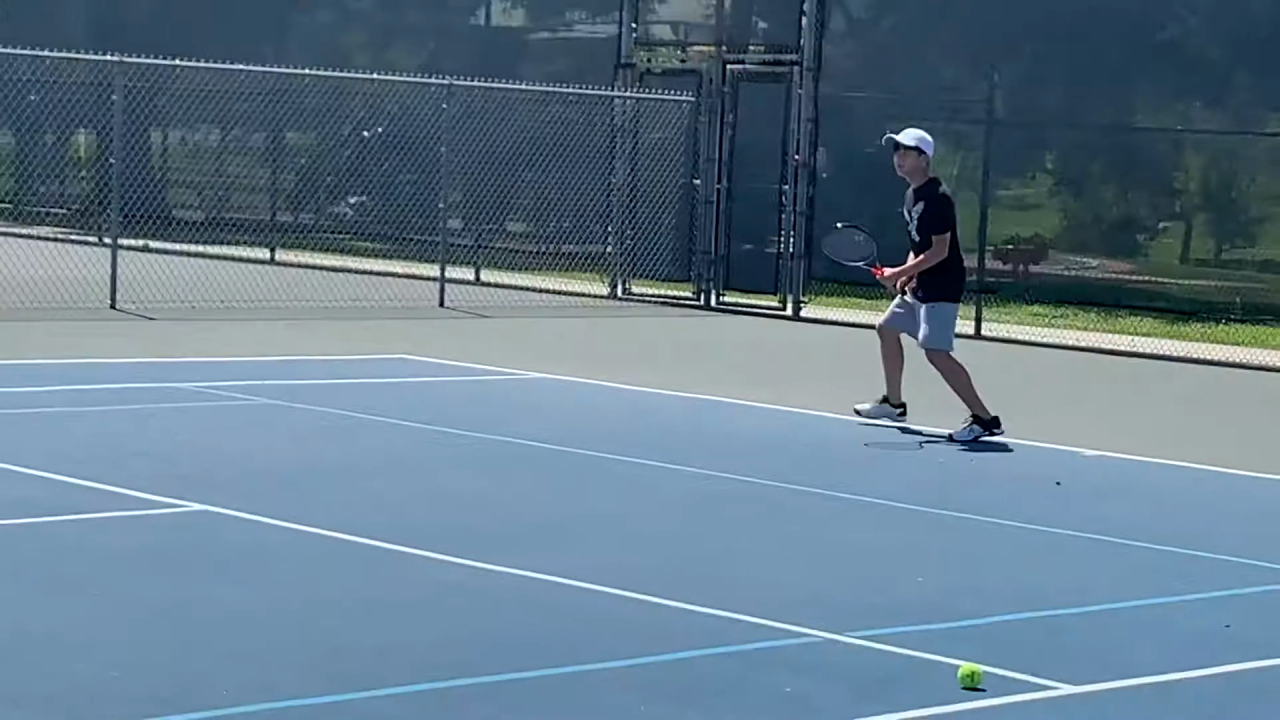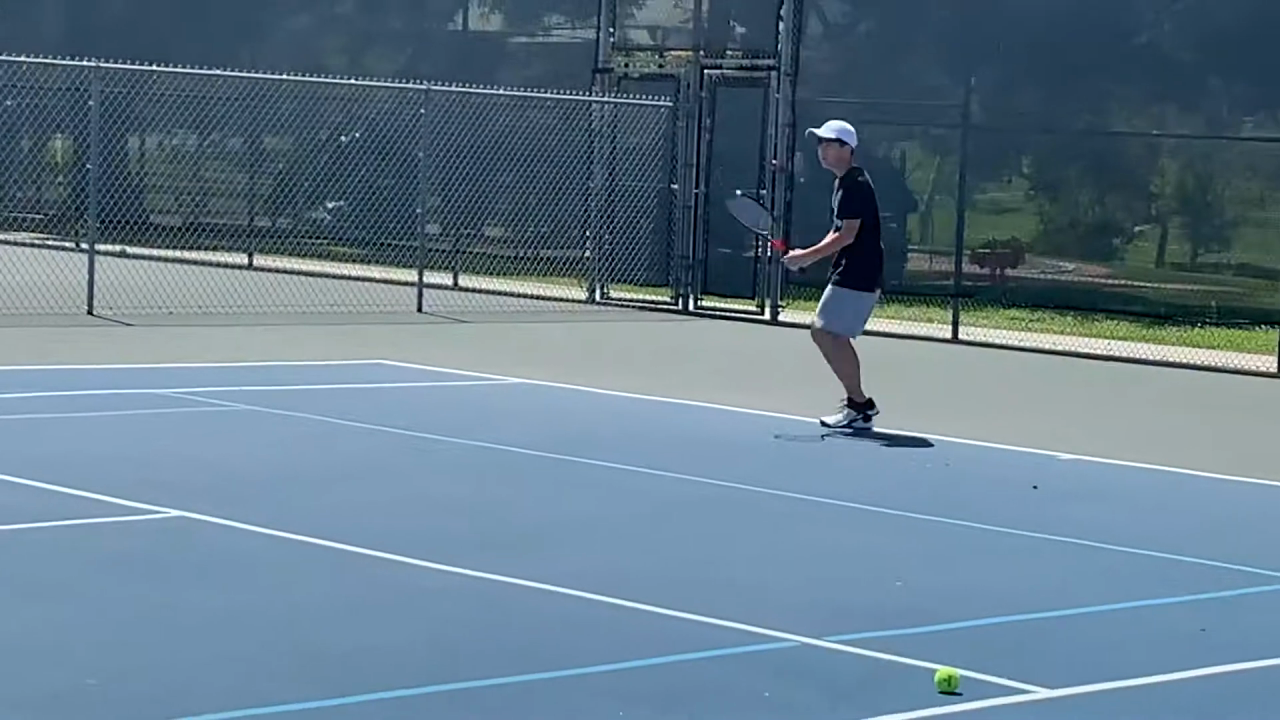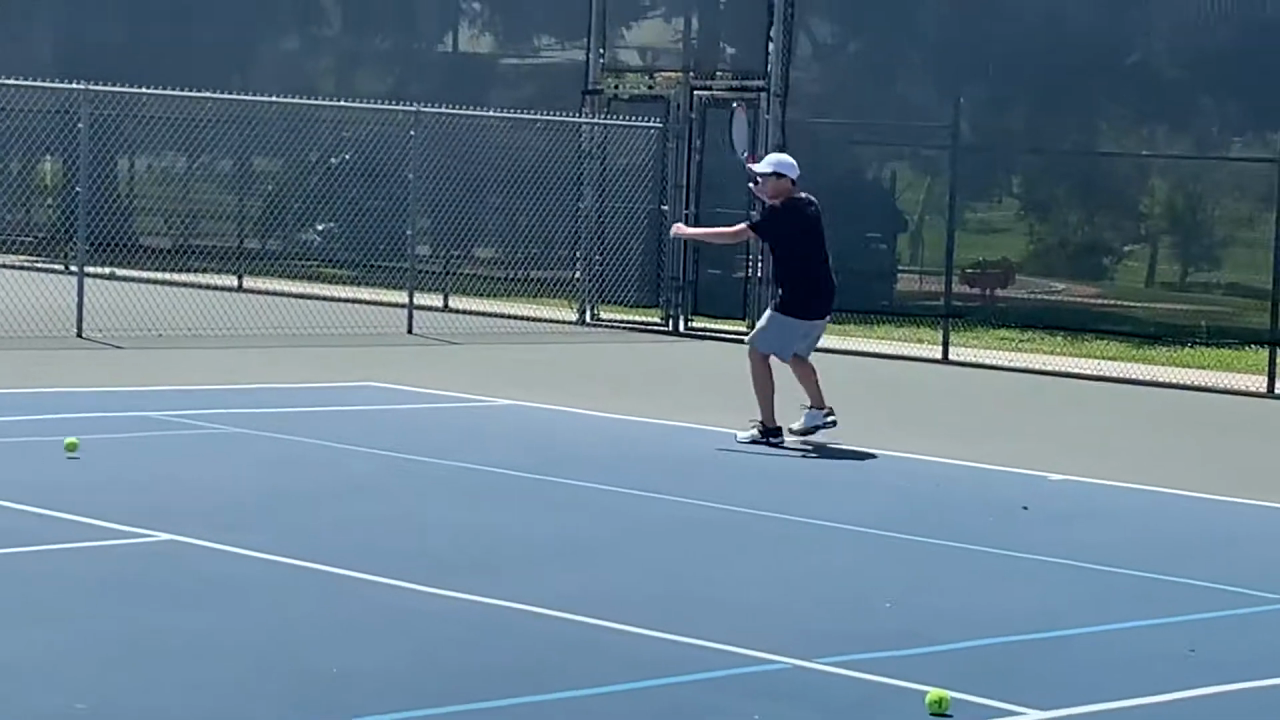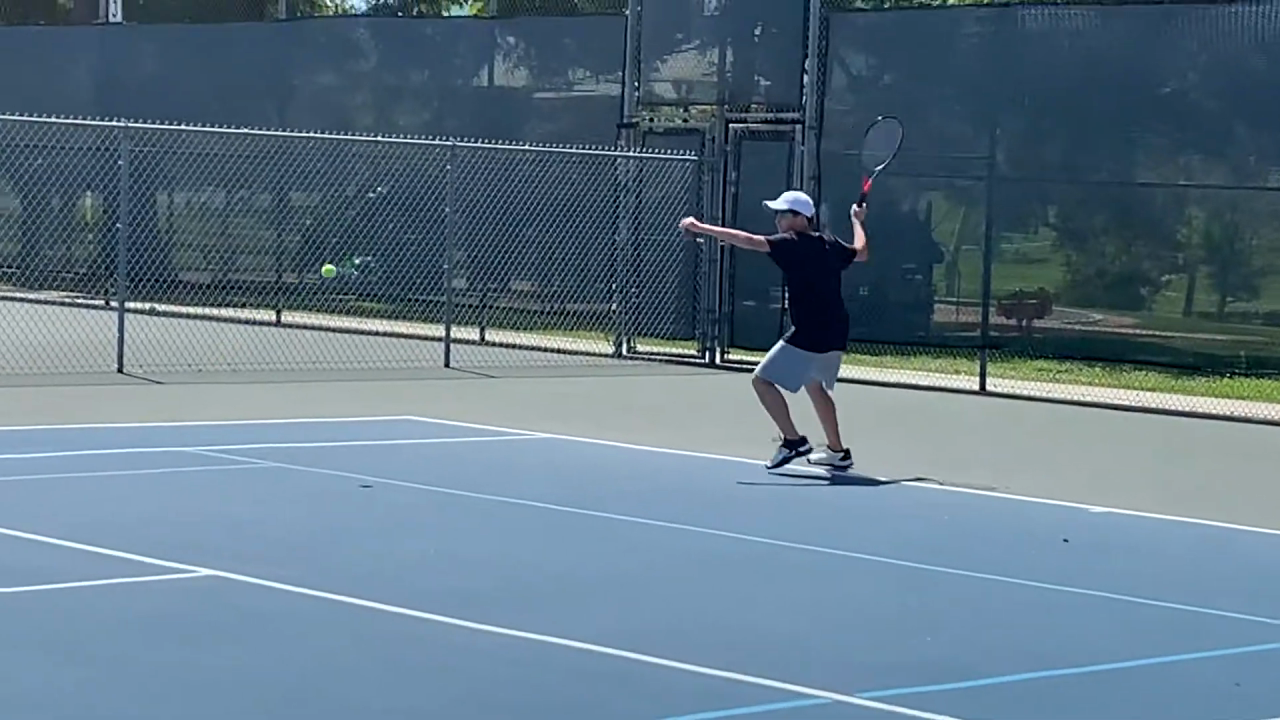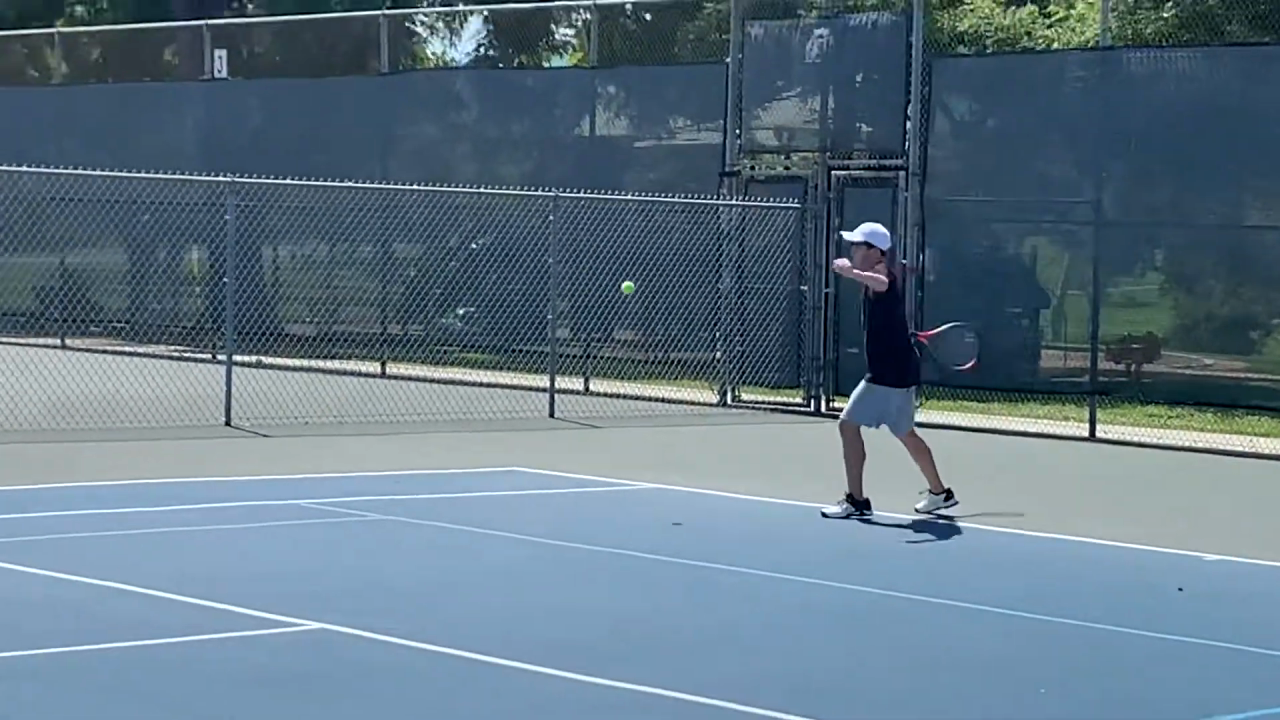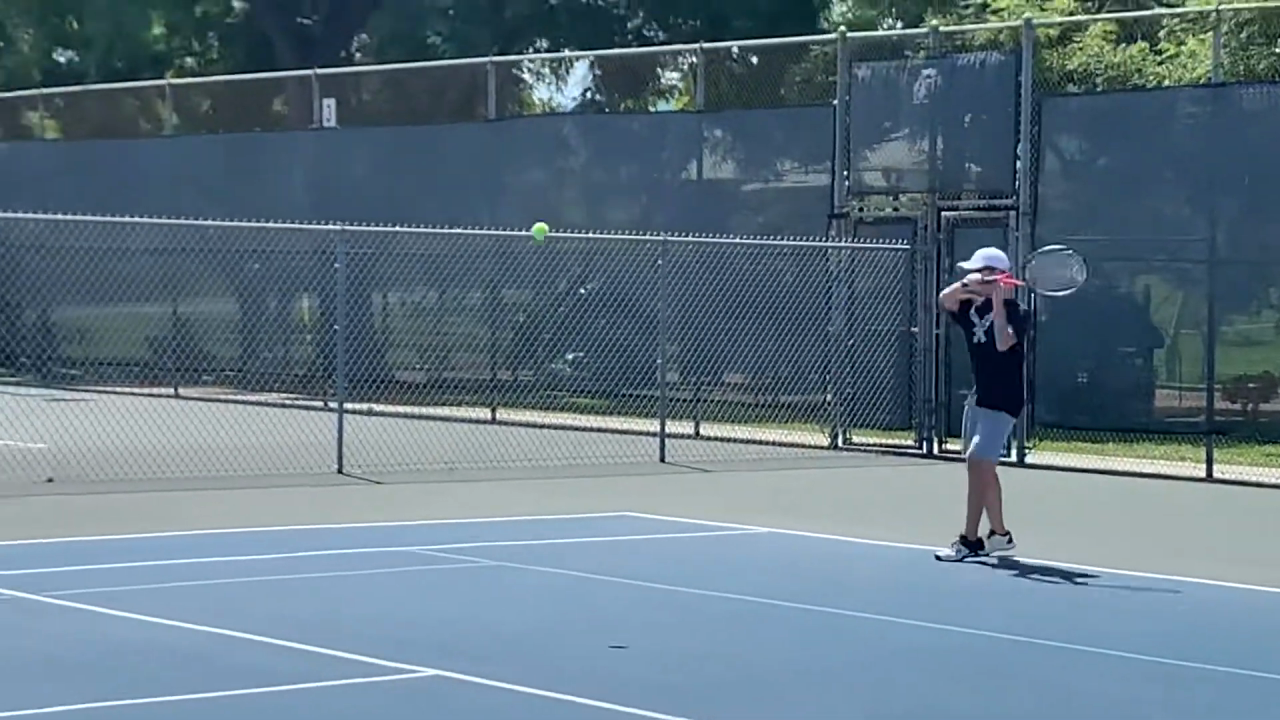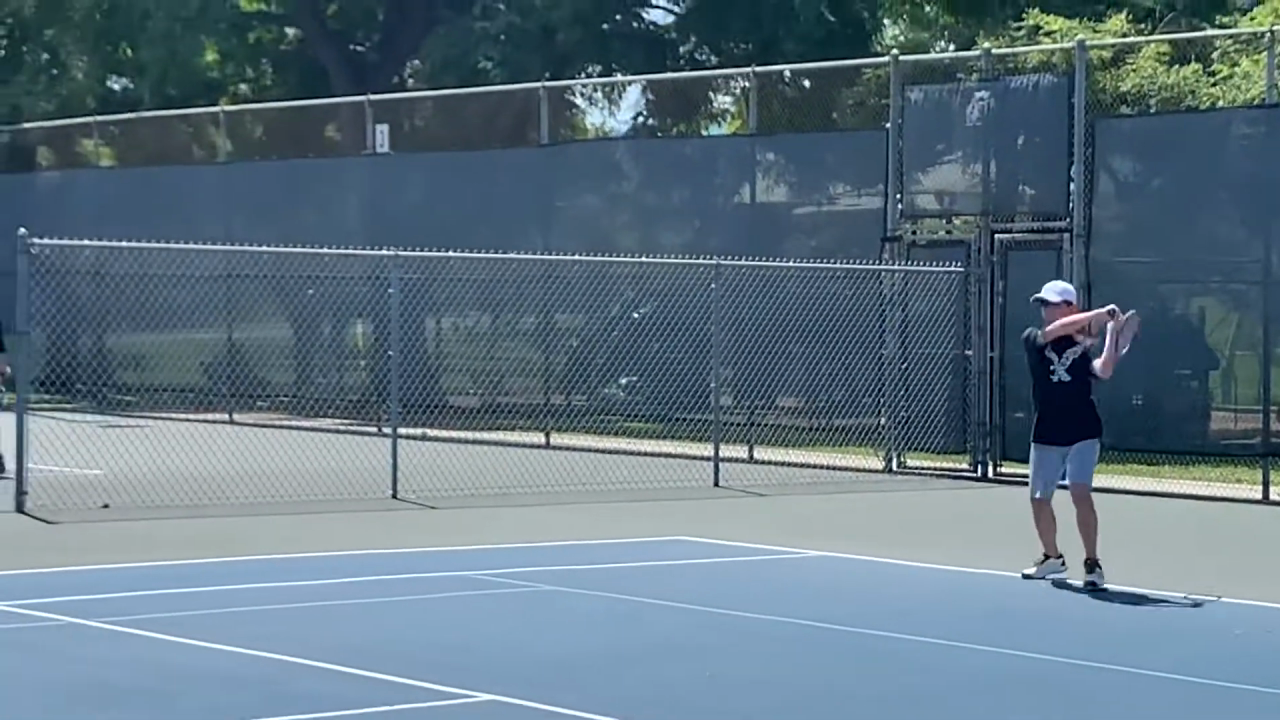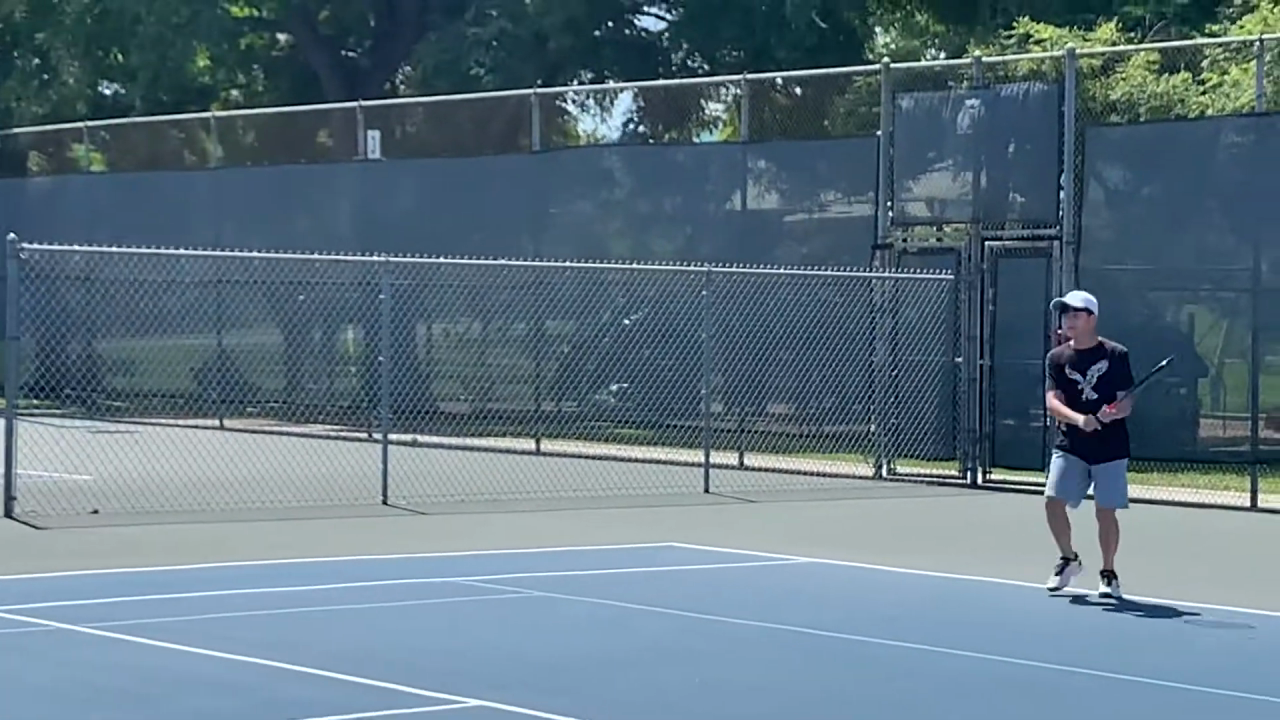
dt=0.3s
person 1, frame 1
left shoulder: (937, 197)
right shoulder: (911, 194)
left elbow: (940, 251)
left wrist: (900, 272)
right wrist: (908, 275)
left hip: (940, 288)
right hip: (921, 286)
left knee: (935, 352)
right knee: (887, 330)
left ankle: (984, 419)
right ankle: (893, 403)
person 1, frame 2
left shoulder: (855, 184)
right shoulder: (844, 182)
left elbow: (847, 235)
left wrist: (807, 254)
right wrist: (809, 255)
left hip: (858, 275)
right hip: (850, 272)
left knee: (823, 333)
right knee: (838, 338)
left ankle: (858, 401)
right ankle: (857, 407)
person 1, frame 3
left shoulder: (777, 211)
right shoulder: (809, 204)
left elbow: (734, 234)
left wrist: (687, 232)
right wrist: (767, 198)
left hip: (795, 302)
right hip: (822, 302)
left knee: (758, 352)
right knee: (794, 353)
left ankle: (769, 428)
right ankle: (819, 410)
person 1, frame 4
left shoulder: (792, 244)
right shoulder: (830, 244)
left elbow: (750, 241)
right elbow: (861, 253)
left wrist: (701, 228)
right wrist: (858, 221)
left hip: (807, 336)
right hip: (836, 336)
left knee: (763, 380)
right knee: (814, 386)
left ankle: (793, 439)
right ankle: (838, 451)
person 1, frame 5
left shoulder: (881, 277)
right shoulder: (875, 278)
left elbow: (879, 283)
left wrist: (851, 272)
left hip: (888, 373)
right hip: (903, 371)
left knee: (848, 425)
right knee: (905, 433)
left ankle: (856, 501)
right ankle: (940, 493)
person 1, frame 6
left shoulder: (1013, 309)
right shoulder: (971, 304)
left elbow: (1004, 344)
right elbow: (945, 300)
left wrist: (998, 305)
right wrist: (968, 284)
left hip: (1001, 399)
right hip: (982, 396)
left knee: (978, 462)
right knee: (982, 465)
left ankle: (970, 540)
right ankle: (999, 533)
person 1, frame 7
left shoulder: (1086, 343)
right shoulder: (1033, 338)
left elbow: (1105, 371)
right elbow: (1056, 332)
left wrist: (1111, 331)
right wrist: (1100, 314)
left hip: (1084, 432)
right hip: (1047, 434)
left knee: (1080, 494)
right knee: (1039, 500)
left ankle: (1093, 563)
right ankle: (1051, 557)
person 1, frame 8
left shoulder: (1117, 355)
right shoulder: (1057, 358)
left elbow: (1125, 406)
right elbow: (1052, 402)
left wrist: (1113, 412)
right wrist: (1078, 419)
left hip: (1111, 448)
right hip: (1070, 446)
left knee: (1106, 513)
right knee: (1053, 502)
left ankle: (1108, 573)
right ankle: (1068, 558)
